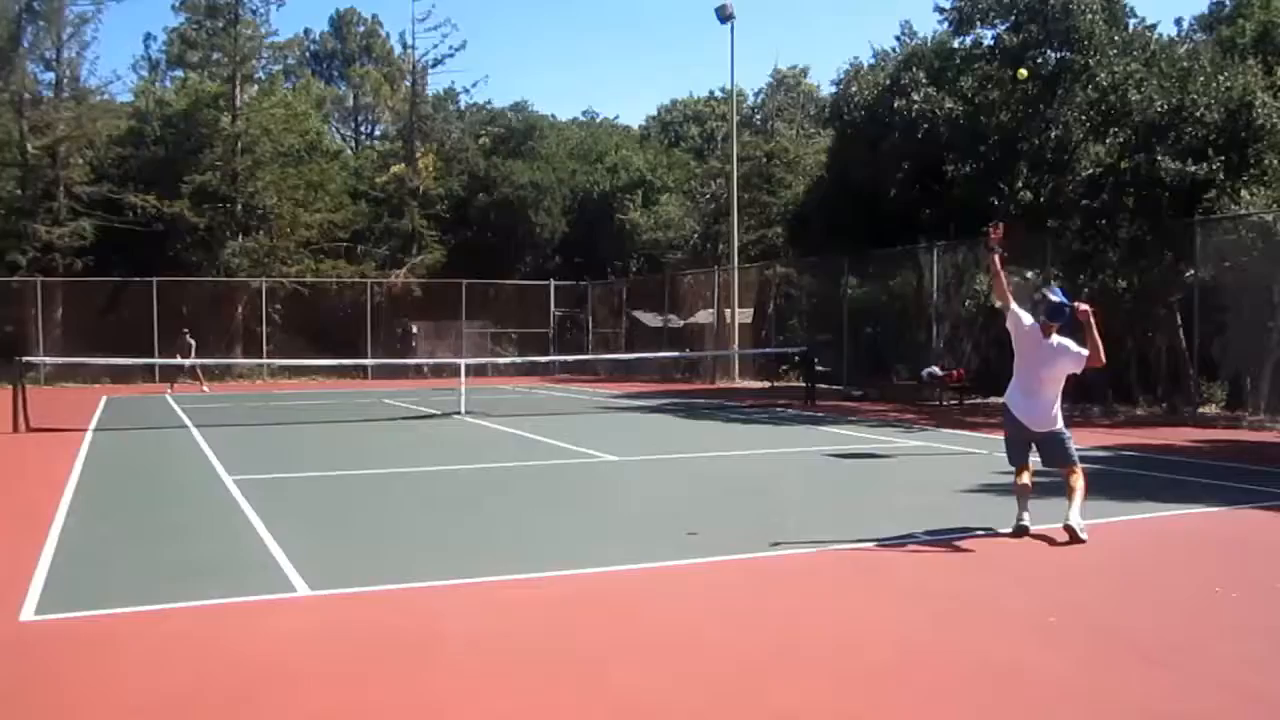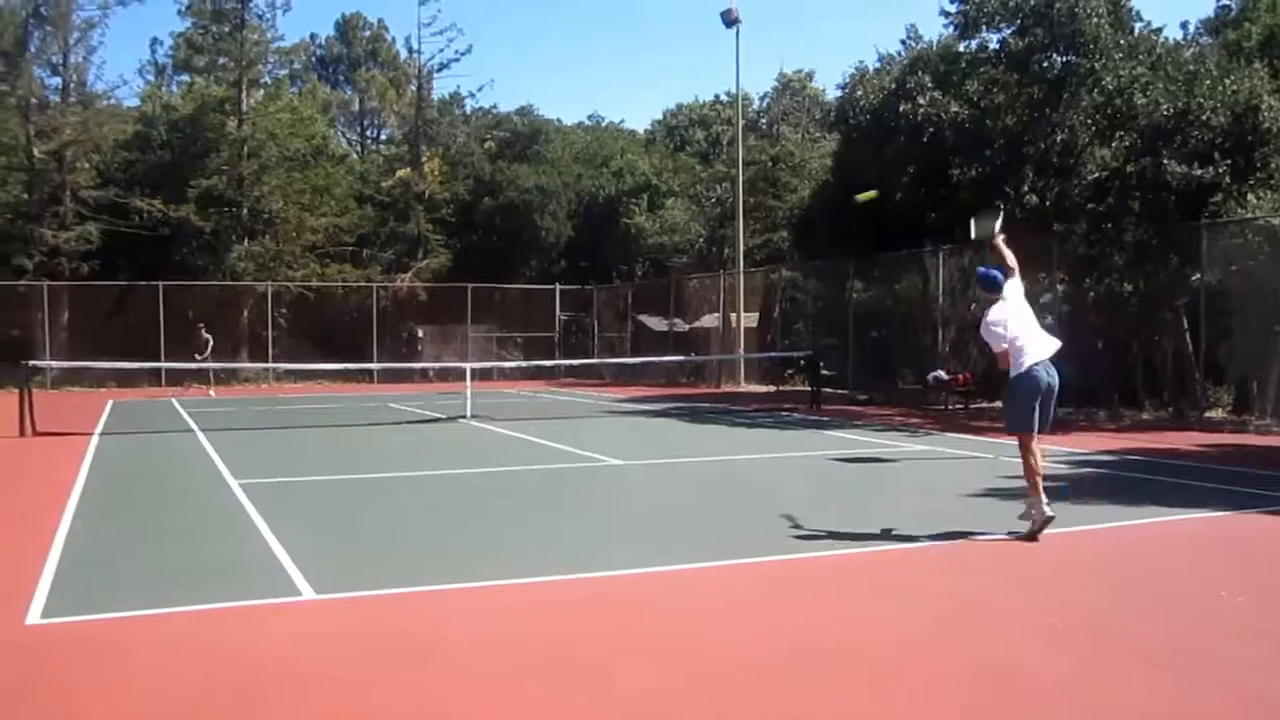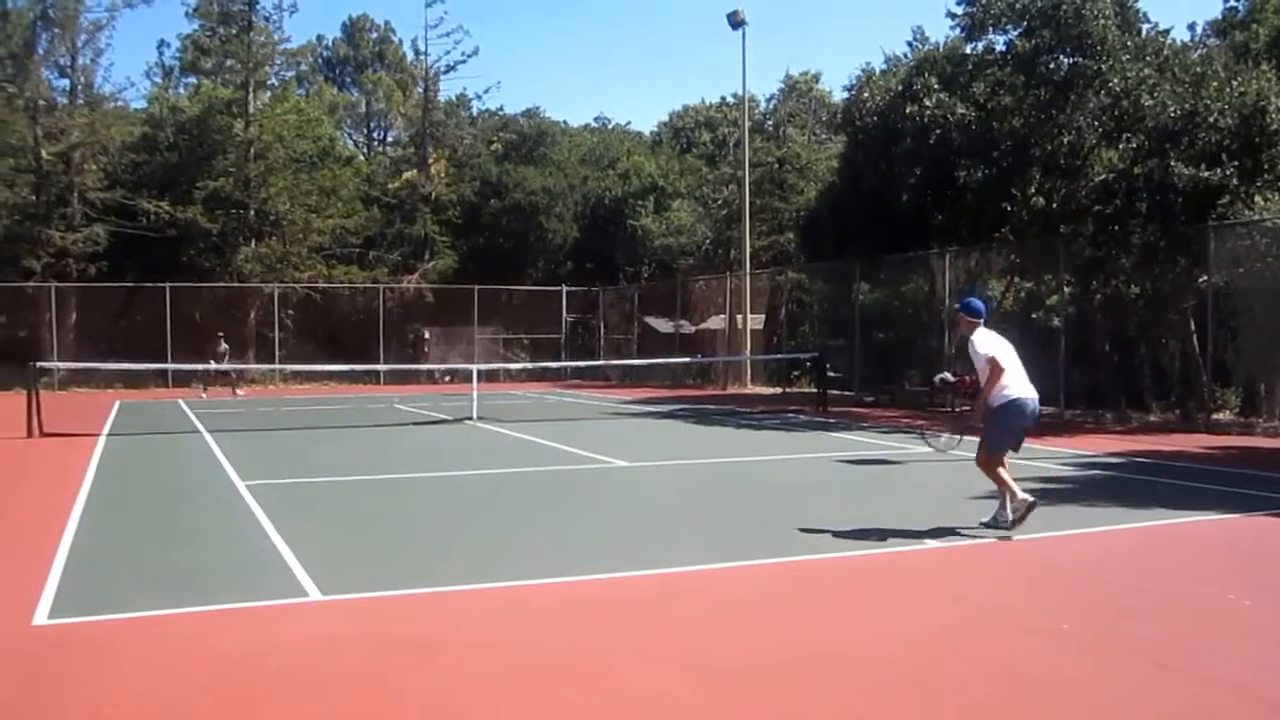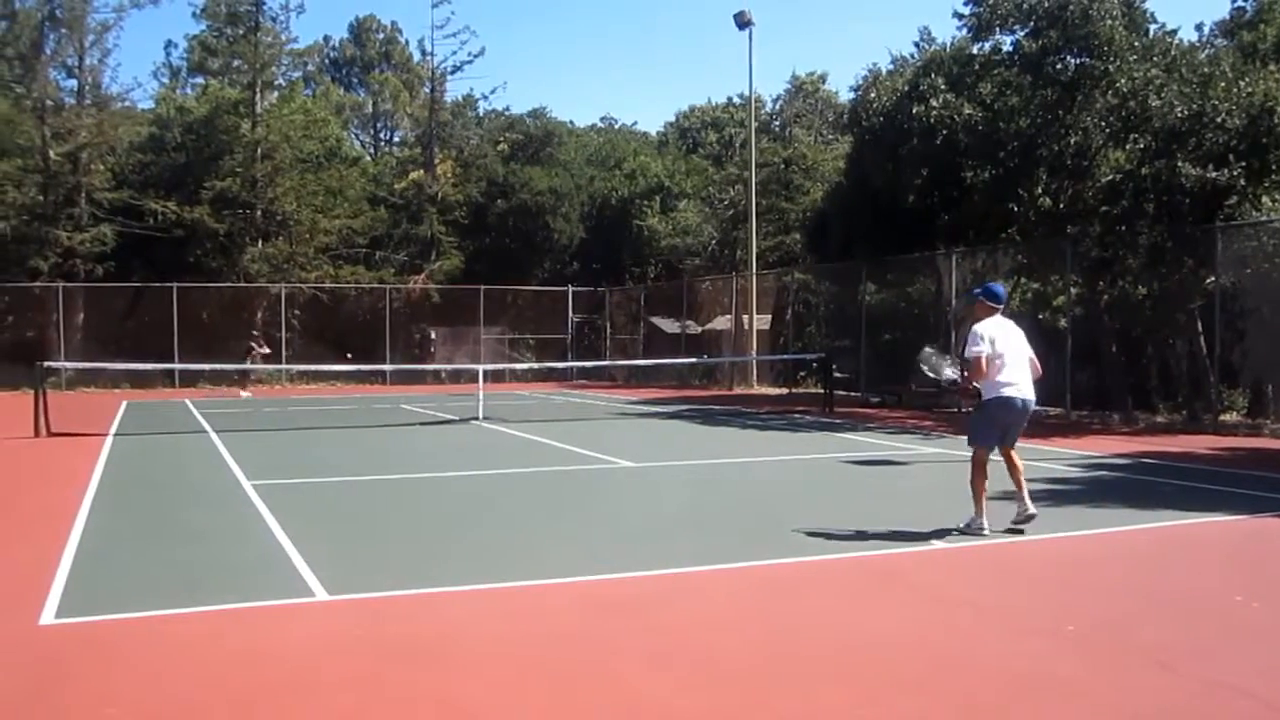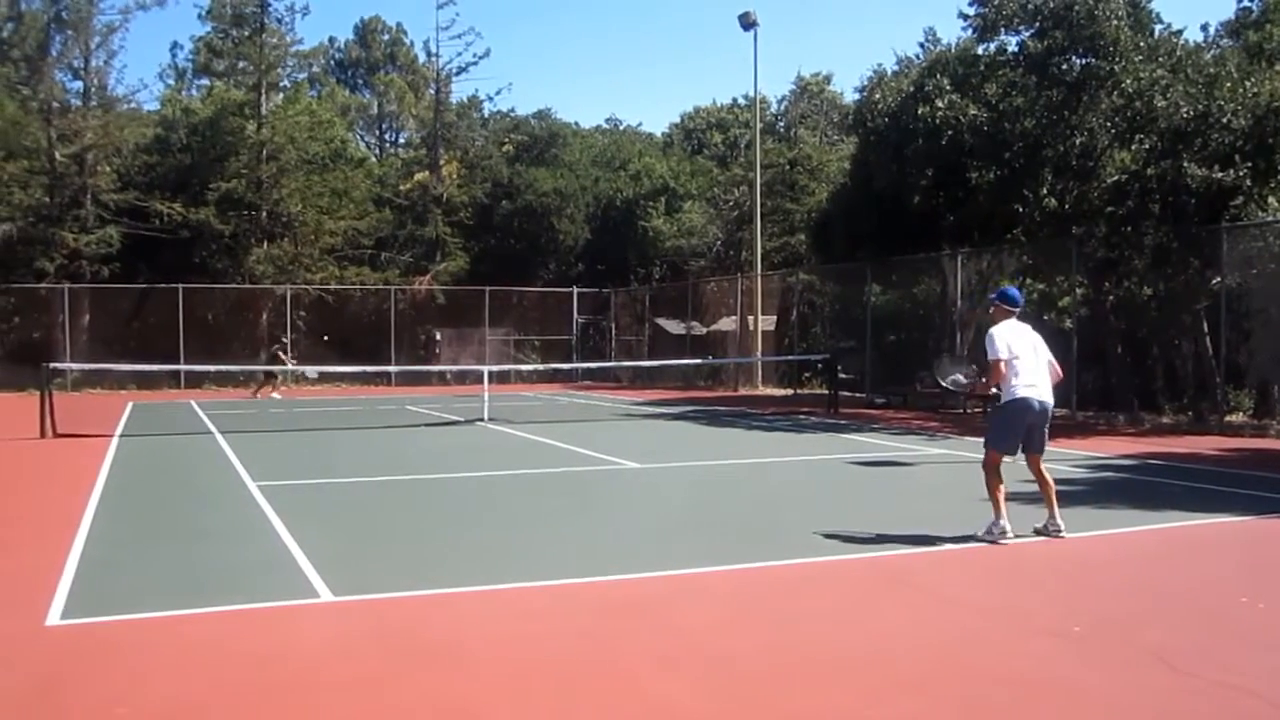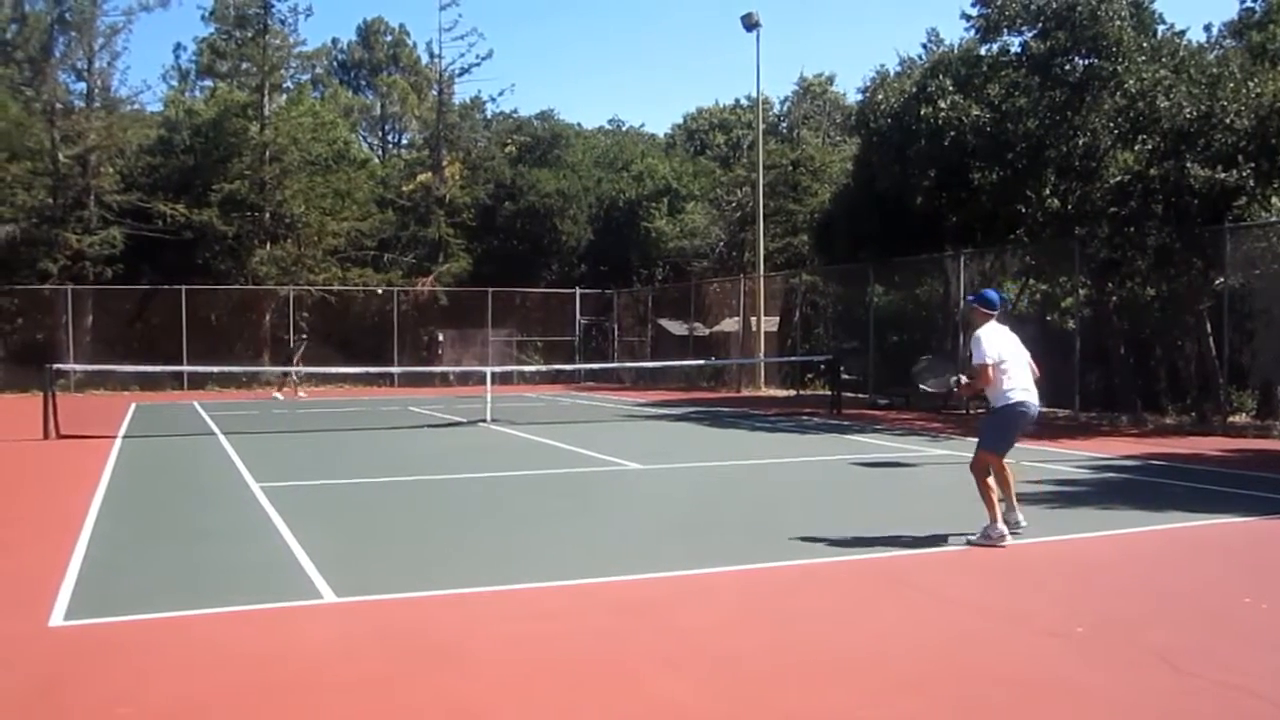
dt=0.4s
person 1, frame 1
left shoulder: (1024, 329)
right shoulder: (1063, 349)
left elbow: (1003, 293)
right elbow: (1097, 361)
left wrist: (994, 252)
right wrist: (1090, 323)
left hip: (1015, 416)
right hip: (1046, 425)
left knee: (1022, 471)
right knee: (1073, 474)
left ankle: (1022, 516)
right ankle: (1073, 518)
person 1, frame 2
left shoulder: (990, 319)
right shoulder: (1012, 295)
left elbow: (1003, 360)
right elbow: (1013, 267)
right wrist: (999, 244)
left hip: (1027, 377)
right hip: (1048, 373)
left knee: (1027, 444)
right knee: (1029, 441)
left ankle: (1040, 508)
right ankle: (1036, 502)
person 1, frame 3
left shoulder: (977, 340)
right shoulder: (994, 337)
left elbow: (999, 368)
left wrist: (981, 399)
right wrist: (985, 399)
left hip: (1012, 403)
right hip: (1030, 401)
left knee: (984, 460)
right knee: (996, 457)
left ankle: (1020, 498)
right ankle: (1005, 512)
person 1, frame 4
left shoulder: (980, 329)
right shoulder: (1016, 330)
left elbow: (979, 370)
right elbow: (1036, 370)
left wrist: (967, 379)
left hip: (999, 400)
right hip: (1026, 399)
left knee: (979, 459)
right knee: (1008, 451)
left ankle: (979, 519)
right ankle: (1025, 504)
person 1, frame 5
left shoulder: (997, 332)
right shoulder: (1033, 334)
left elbow: (999, 371)
right elbow: (1057, 373)
left wrist: (986, 385)
left hip: (1017, 402)
right hip: (1044, 403)
left knee: (991, 463)
right knee: (1036, 464)
left ankle: (1001, 523)
right ankle: (1054, 521)
person 1, frame 6
left shoulder: (982, 336)
right shoulder: (1007, 334)
left elbow: (985, 378)
right elbow: (1034, 371)
left wrist: (969, 386)
left hip: (1011, 406)
right hip: (1027, 403)
left knee: (979, 466)
right knee: (994, 460)
left ankle: (996, 527)
right ankle: (1012, 514)
